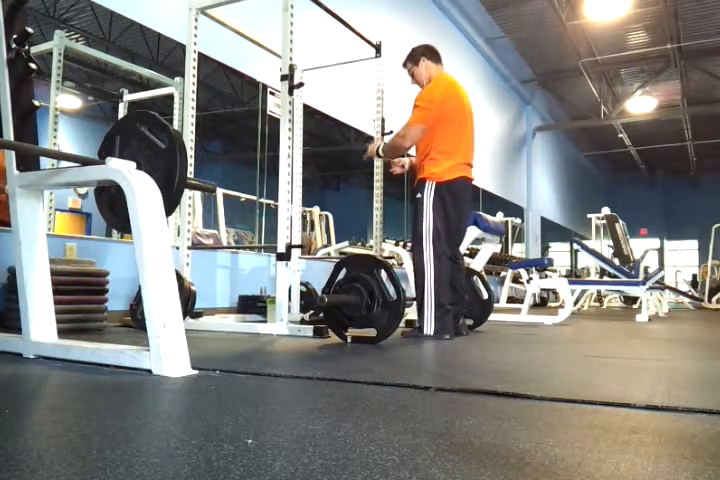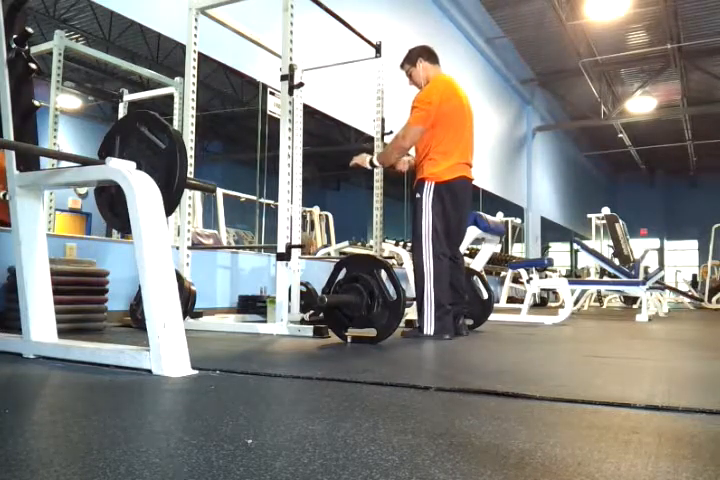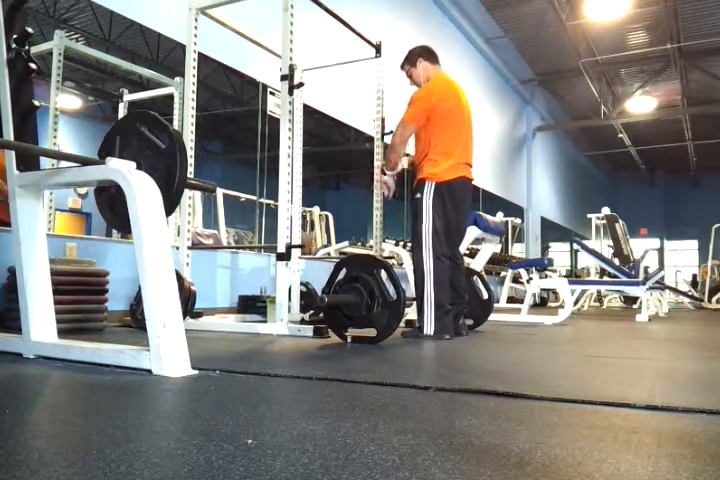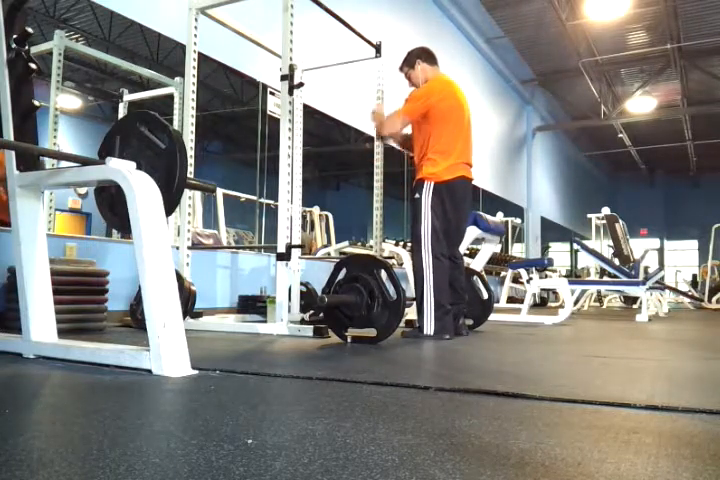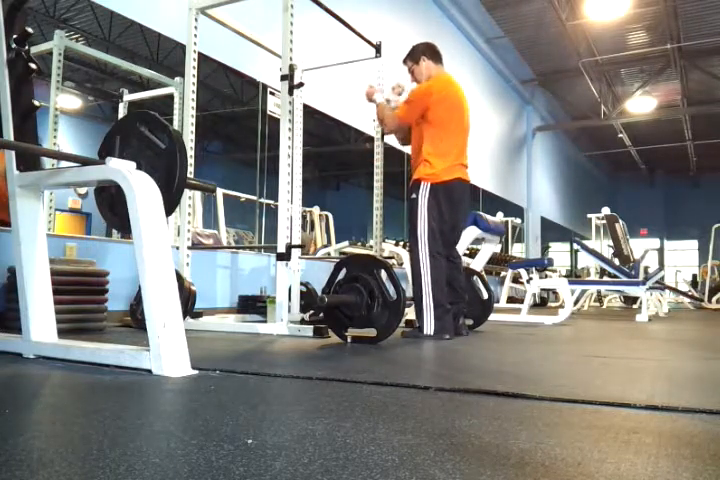
dt=0.4s
person 1, frame 1
left shoulder: (433, 92)
right shoulder: (457, 91)
left elbow: (406, 139)
left wrist: (381, 150)
right wrist: (412, 163)
left hip: (438, 182)
right hip: (459, 180)
left knee: (430, 251)
right knee: (449, 251)
left ankle: (433, 324)
right ankle: (454, 319)
person 1, frame 2
left shoulder: (432, 92)
right shoulder: (456, 91)
left elbow: (405, 140)
left wrist: (374, 161)
right wrist: (412, 161)
left hip: (438, 182)
right hip: (458, 180)
left knee: (429, 252)
right knee: (449, 251)
left ankle: (433, 324)
right ankle: (454, 319)
person 1, frame 3
left shoulder: (429, 91)
right shoulder: (455, 91)
left elbow: (400, 138)
left wrist: (389, 173)
right wrist: (405, 162)
left hip: (438, 181)
right hip: (460, 180)
left knee: (430, 252)
right knee: (449, 251)
left ankle: (435, 324)
right ankle: (455, 320)
person 1, frame 4
left shoulder: (428, 92)
right shoulder: (452, 91)
left elbow: (388, 129)
left wrist: (378, 120)
right wrist: (400, 137)
left hip: (437, 181)
right hip: (459, 180)
left knee: (429, 251)
right knee: (449, 250)
left ankle: (434, 324)
right ankle: (455, 319)
person 1, frame 5
left shoulder: (428, 90)
right shoulder: (456, 91)
left elbow: (392, 126)
right elbow: (408, 135)
left wrist: (378, 100)
right wrist: (397, 106)
left hip: (434, 182)
right hip: (457, 181)
left knee: (427, 251)
right knee: (447, 251)
left ankle: (434, 324)
right ankle: (455, 320)
